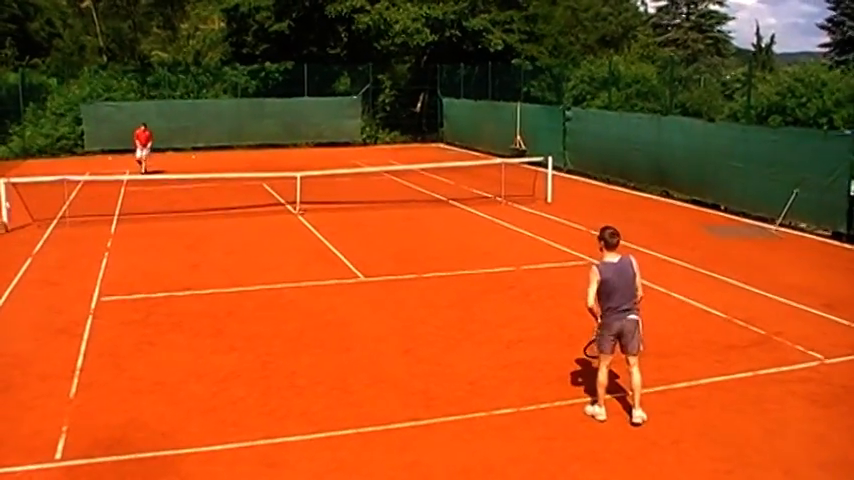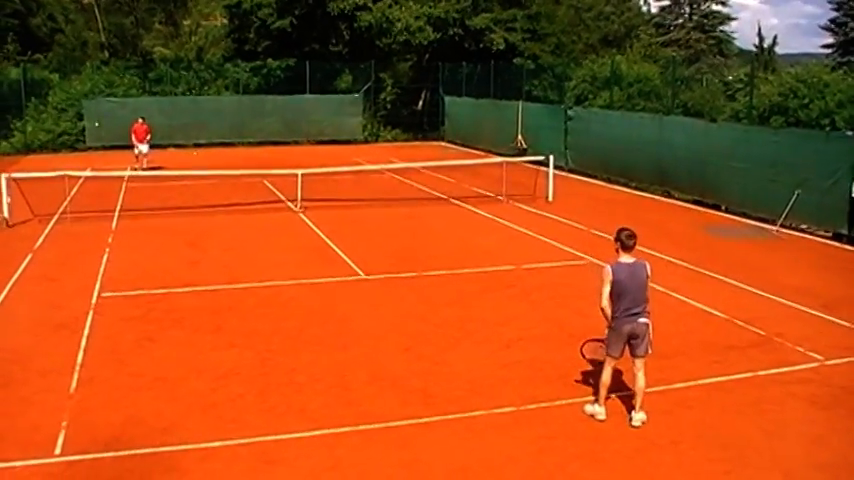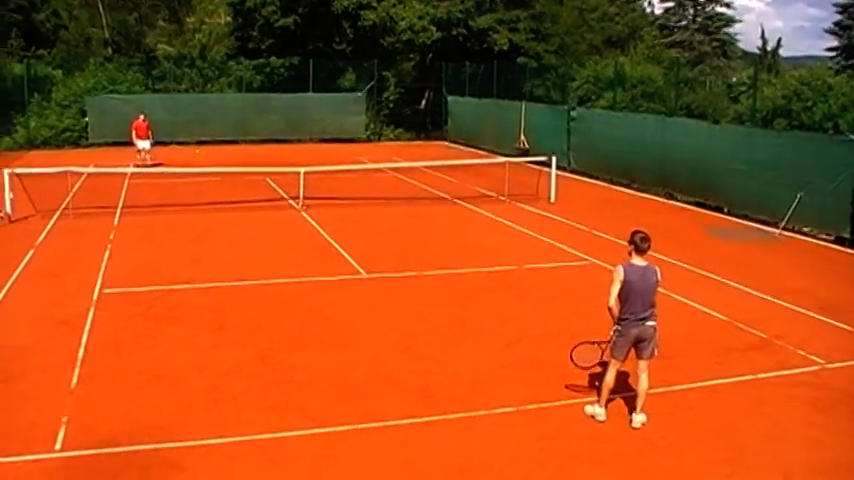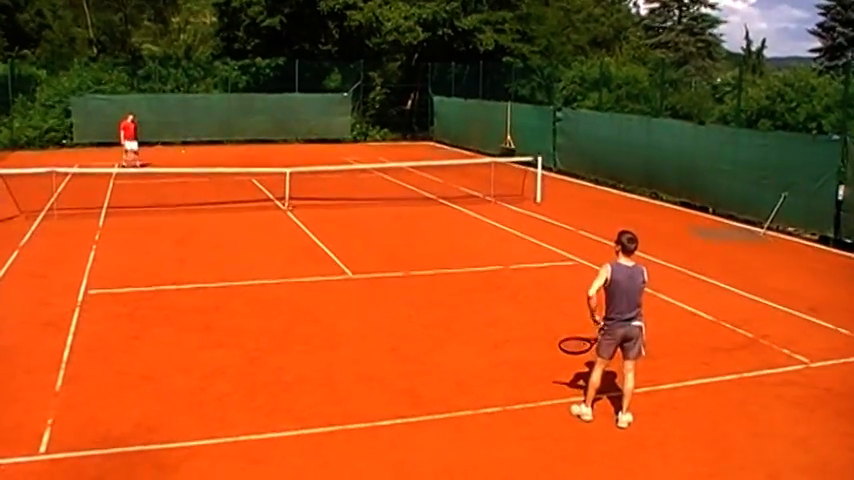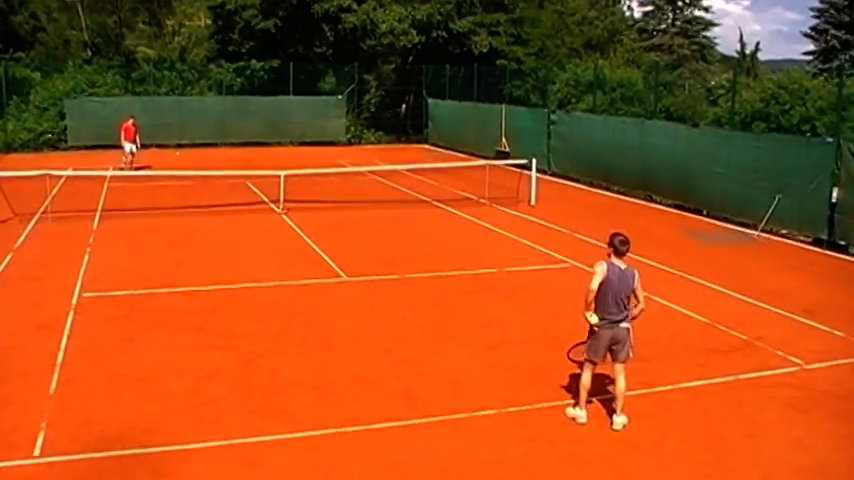
dt=0.3s
person 1, frame 1
left shoulder: (597, 270)
right shoulder: (631, 261)
left elbow: (590, 303)
right elbow: (639, 293)
left wrist: (598, 318)
left hip: (609, 322)
right hip: (631, 320)
left knee: (603, 365)
right knee: (633, 366)
left ankle: (599, 408)
right ankle: (637, 411)
person 1, frame 2
left shoulder: (610, 269)
right shoulder: (645, 267)
left elbow: (604, 304)
right elbow: (644, 297)
left wrist: (611, 323)
left hip: (620, 324)
right hip: (641, 323)
left knee: (609, 366)
right knee: (639, 370)
left ankle: (599, 407)
right ankle: (637, 413)
person 1, frame 3
left shoulder: (621, 270)
right shoulder: (655, 272)
left elbow: (612, 303)
right elbow: (649, 299)
left wrist: (617, 323)
left hip: (627, 327)
right hip: (649, 327)
left knee: (613, 368)
right knee: (643, 371)
left ankle: (600, 408)
right ankle: (638, 415)
person 1, frame 4
left shoulder: (608, 269)
right shoulder: (642, 271)
left elbow: (591, 293)
right elbow: (637, 297)
left wrist: (593, 315)
left hip: (612, 327)
right hip: (634, 326)
left knee: (598, 367)
right knee: (629, 371)
left ankle: (586, 408)
right ankle: (624, 414)
person 1, frame 5
left shoulder: (602, 266)
right shoulder: (633, 274)
left elbow: (593, 288)
right elbow: (640, 306)
left wrist: (587, 310)
left hip: (601, 328)
right hip: (622, 329)
left knee: (588, 368)
right knee: (620, 373)
left ankle: (580, 410)
right ankle: (619, 416)
